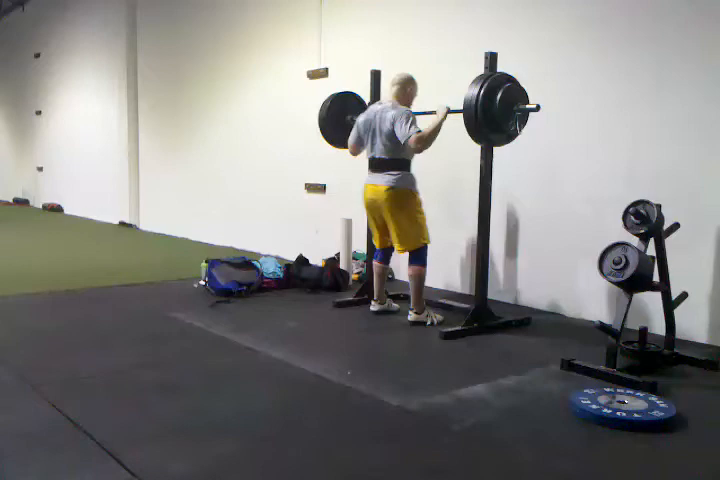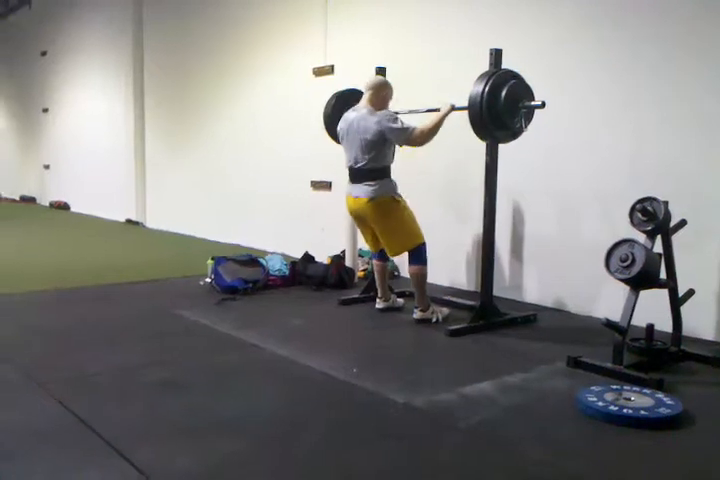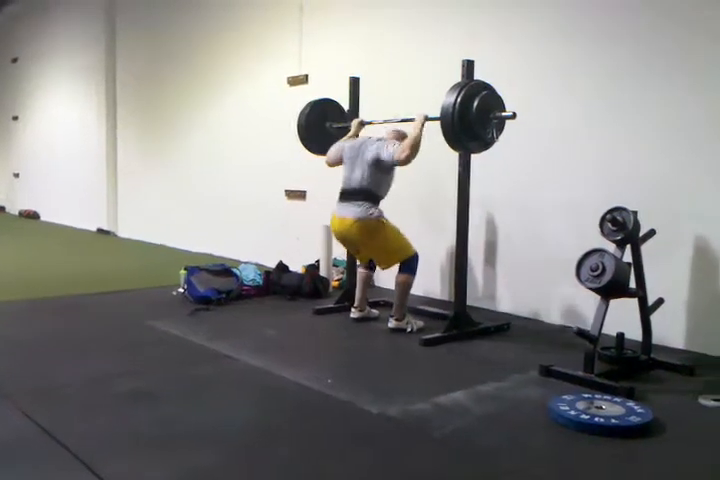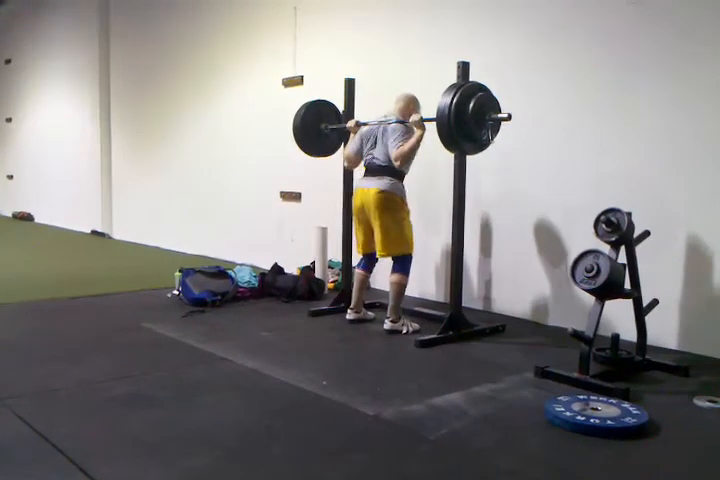
dt=0.5s
person 1, frame 1
left shoulder: (367, 114)
right shoulder: (400, 114)
left elbow: (353, 149)
right elbow: (417, 144)
right wrist: (440, 118)
left hip: (372, 187)
right hip: (396, 189)
left knee: (383, 246)
right knee: (417, 248)
left ankle: (379, 300)
right ankle: (418, 311)
person 1, frame 2
left shoulder: (345, 119)
right shoulder: (381, 120)
right elbow: (419, 137)
right wrist: (443, 113)
left hip: (353, 199)
right hip: (378, 198)
left knee: (379, 247)
right knee: (416, 248)
left ankle: (384, 298)
right ankle: (423, 308)
person 1, frame 3
left shoulder: (354, 144)
right shoulder: (383, 146)
left elbow: (329, 159)
right elbow: (404, 155)
left wrist: (353, 132)
right wrist: (418, 127)
left hip: (338, 221)
right hip: (362, 221)
left knee: (368, 257)
right knee: (409, 259)
left ankle: (359, 308)
right ankle: (398, 318)
person 1, frame 4
left shoulder: (368, 128)
right shoulder: (400, 128)
left elbow: (349, 162)
right elbow: (399, 160)
left wrist: (354, 134)
right wrist: (418, 132)
left hip: (361, 193)
right hip: (385, 194)
left knee: (368, 255)
right knee: (402, 257)
left ankle: (355, 309)
right ankle: (394, 319)
